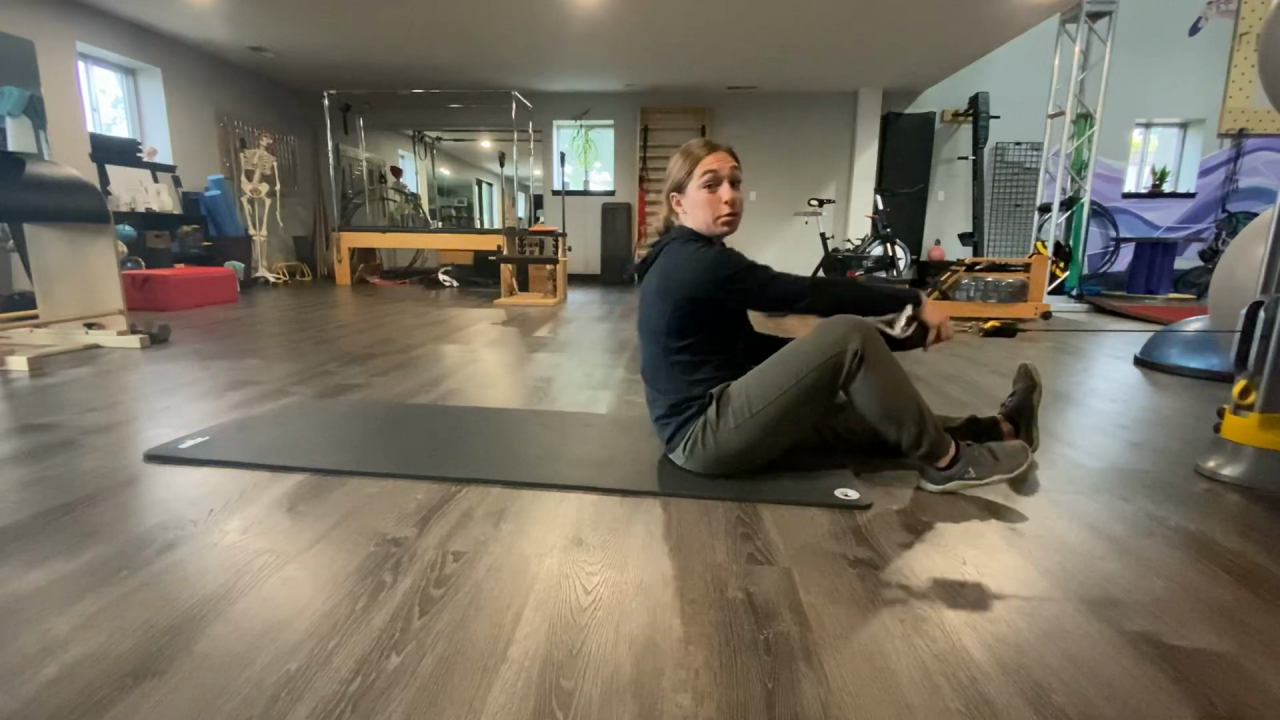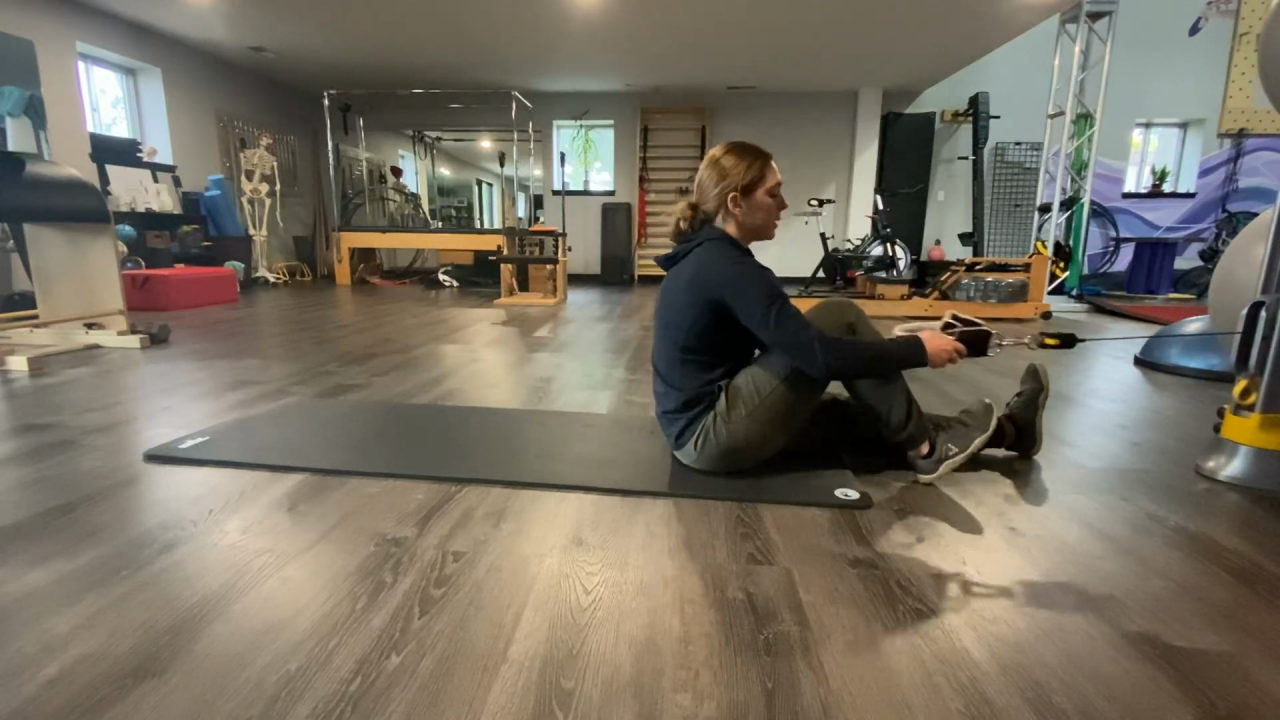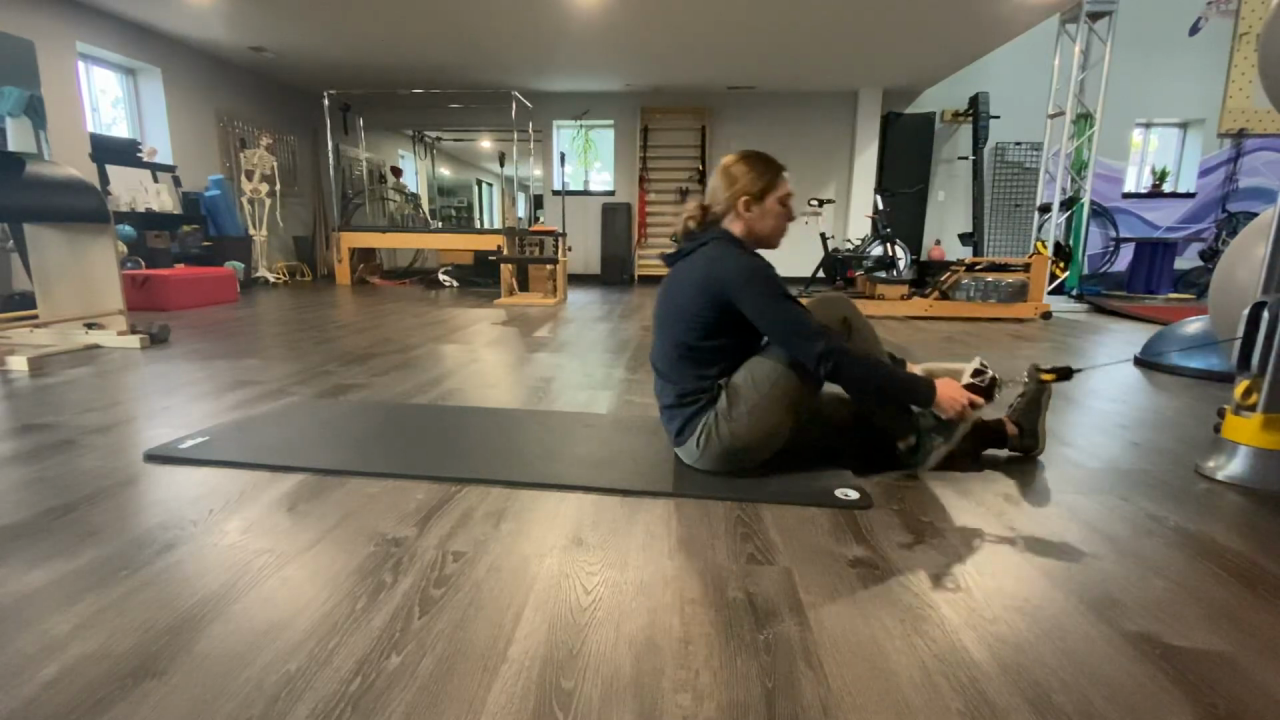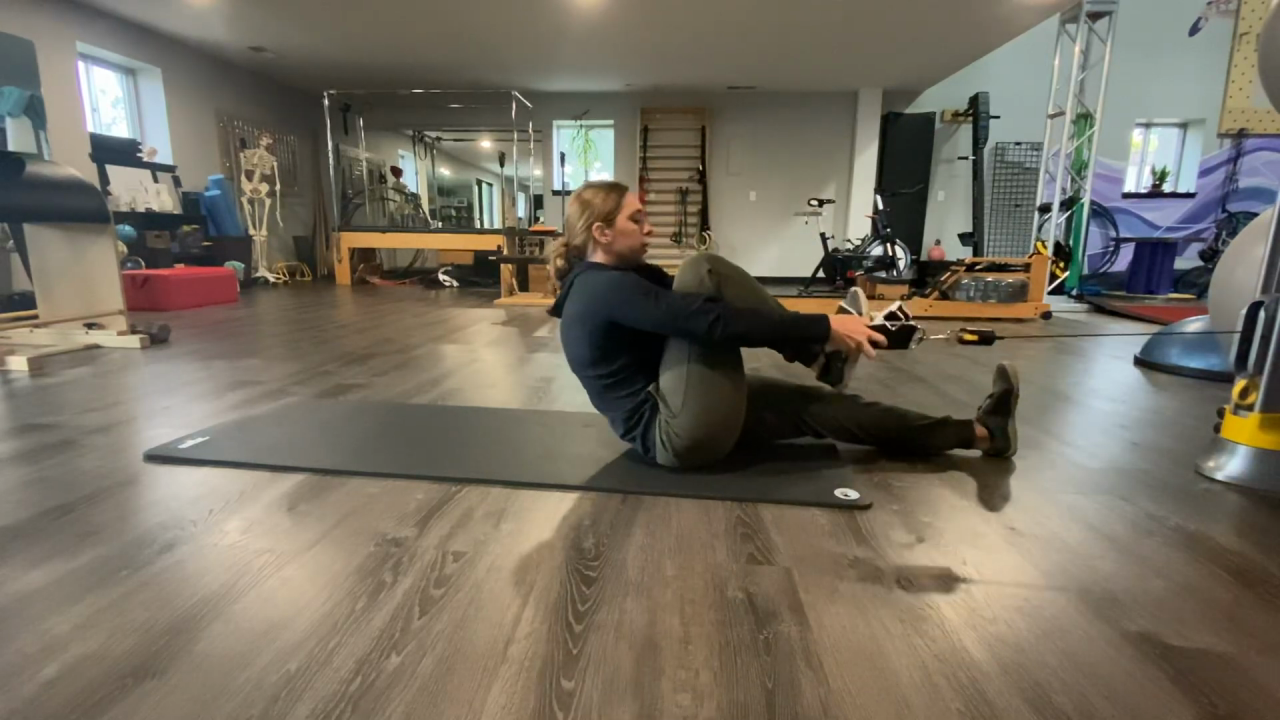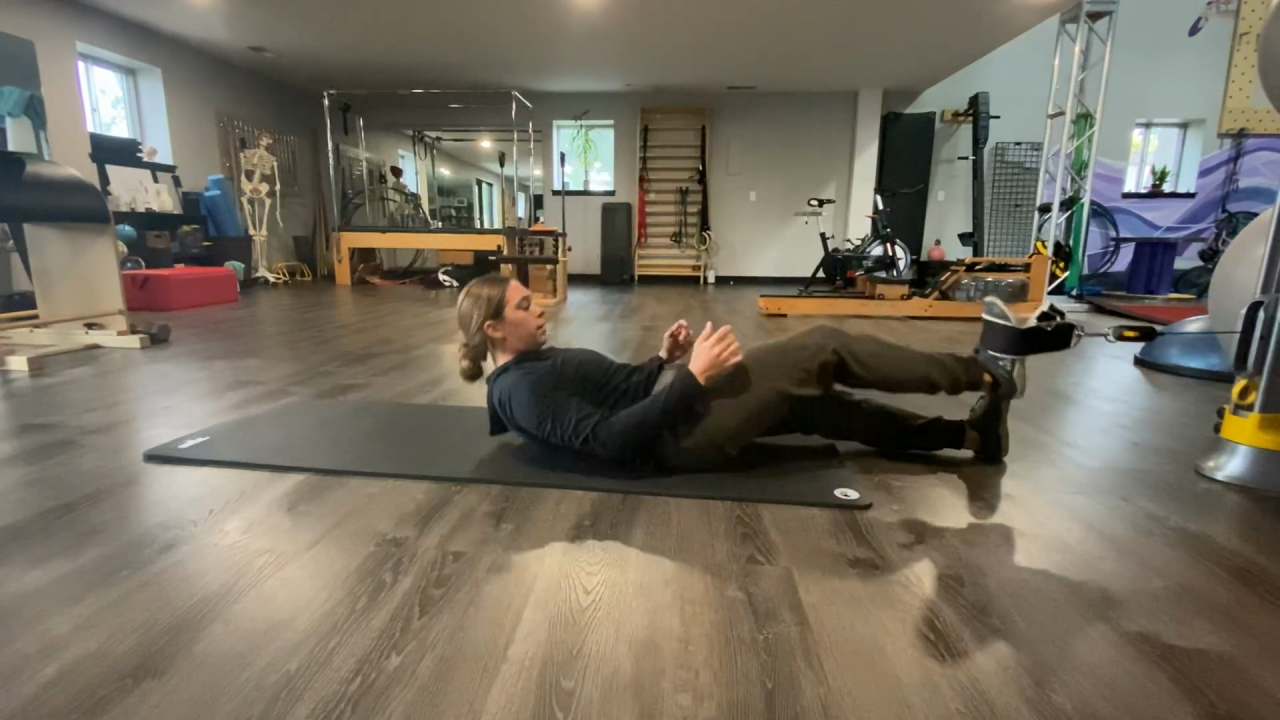
dt=1s
person 1, frame 1
left shoulder: (690, 256)
right shoulder: (699, 262)
left elbow: (744, 344)
right elbow: (806, 294)
left wrist: (815, 358)
right wrist: (912, 299)
left hip: (713, 418)
right hip: (704, 437)
left knee: (859, 411)
right knee: (850, 334)
left ankle: (1000, 429)
right ankle: (945, 460)
person 1, frame 2
left shoulder: (705, 255)
right shoulder: (729, 269)
left elbow: (793, 342)
right elbow: (820, 355)
left wrist: (886, 349)
right wrist: (918, 349)
left hip: (703, 424)
right hip: (712, 436)
left knee: (863, 414)
right knee: (840, 317)
left ankle: (1006, 431)
right ankle: (926, 446)
person 1, frame 3
left shoulder: (715, 256)
right shoulder: (733, 267)
left elbow: (802, 341)
right elbow: (822, 354)
left wrist: (901, 371)
right wrist: (925, 393)
left hip: (706, 421)
right hip: (715, 436)
left knee: (864, 413)
right knee: (833, 313)
left ankle: (1006, 432)
right ankle: (914, 441)
person 1, frame 4
left shoulder: (615, 278)
right shoulder: (608, 290)
left elbow: (691, 311)
right elbow: (713, 321)
right wrist: (822, 329)
left hip: (679, 420)
right hip: (680, 435)
left knee: (816, 404)
right knee: (703, 272)
left ankle: (976, 433)
right ankle: (817, 357)
person 1, frame 5
left shoulder: (533, 366)
right shoulder: (524, 390)
right elbow: (614, 439)
left wrist: (663, 361)
right wrist: (694, 378)
left hip: (675, 410)
right hip: (682, 436)
left knee: (813, 403)
right knee: (823, 347)
left ankle: (965, 435)
right ankle: (980, 376)
